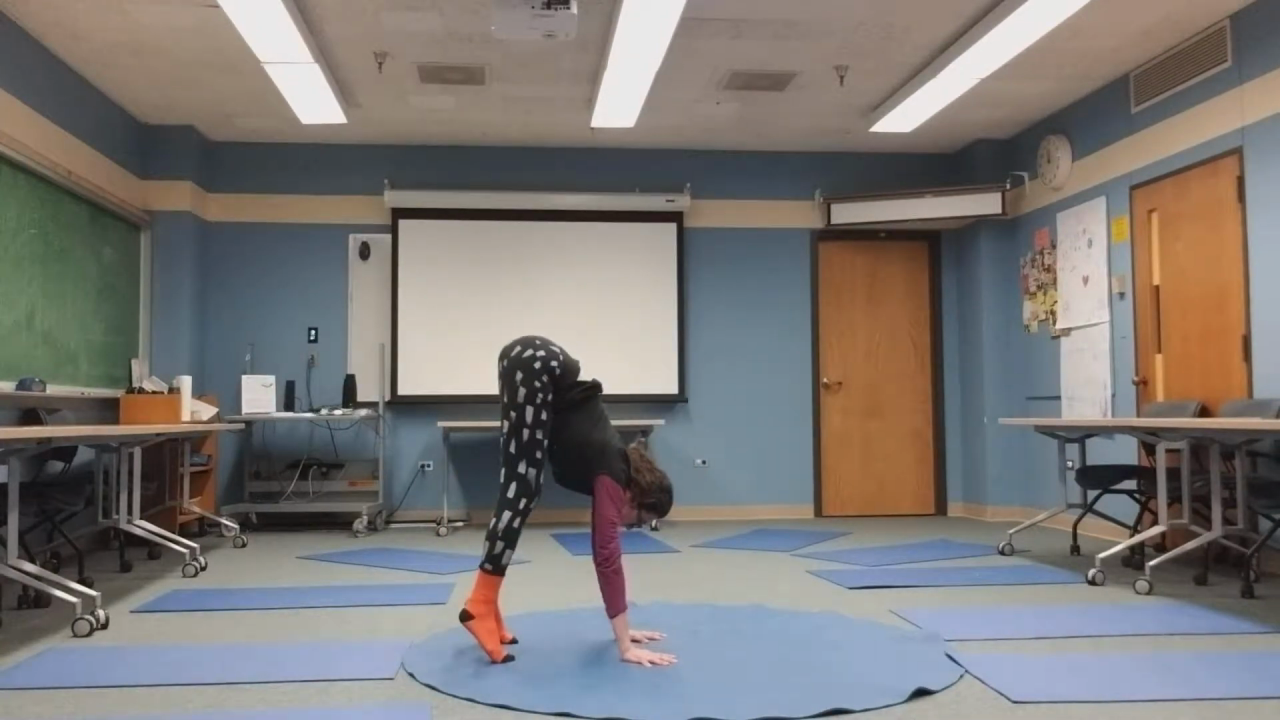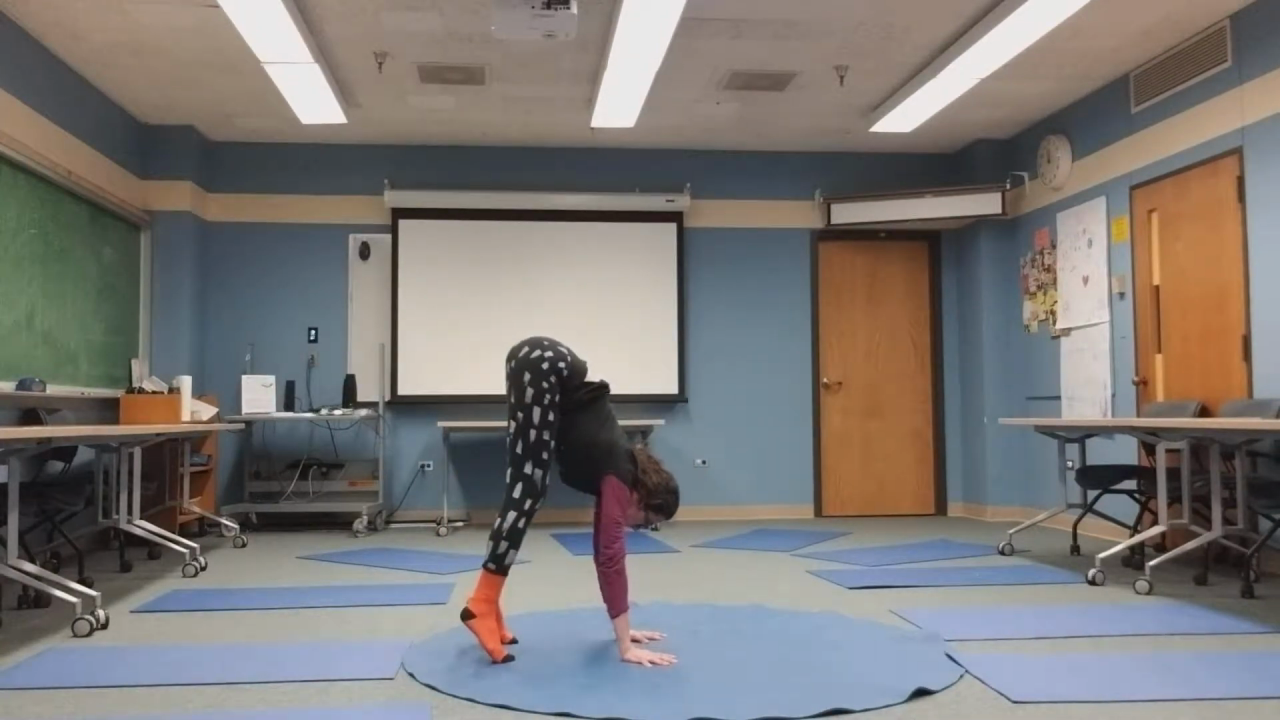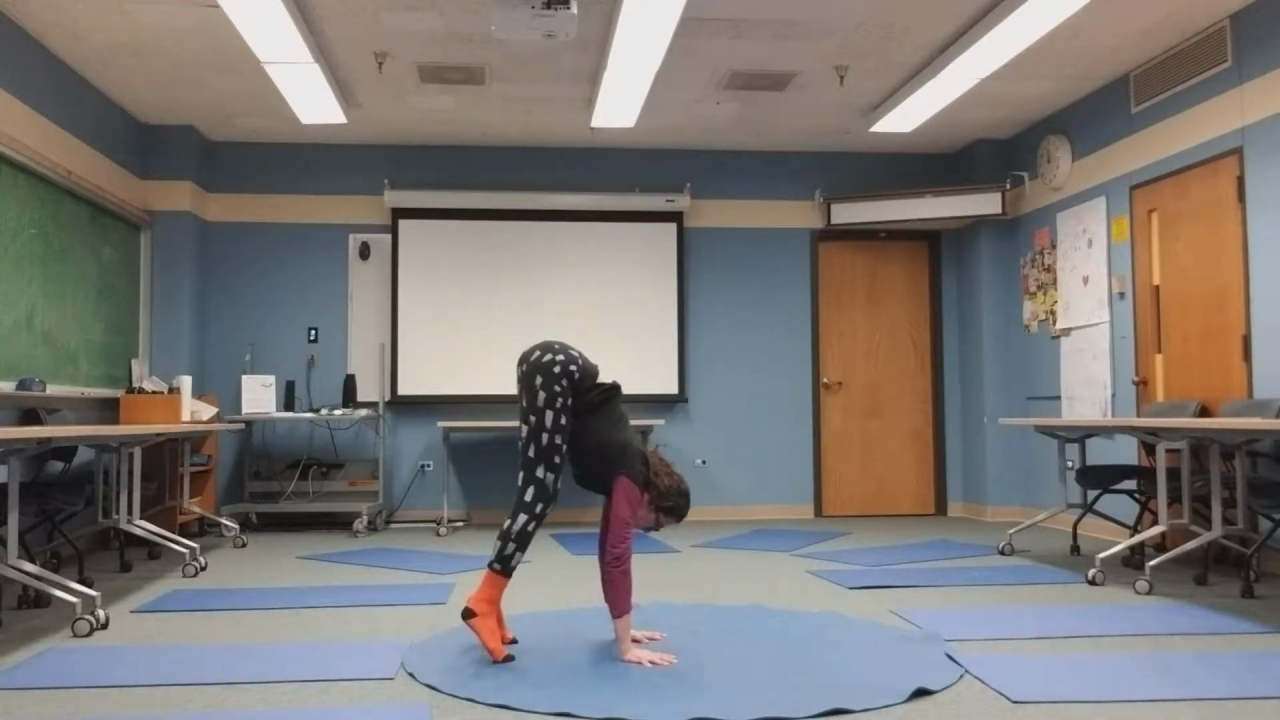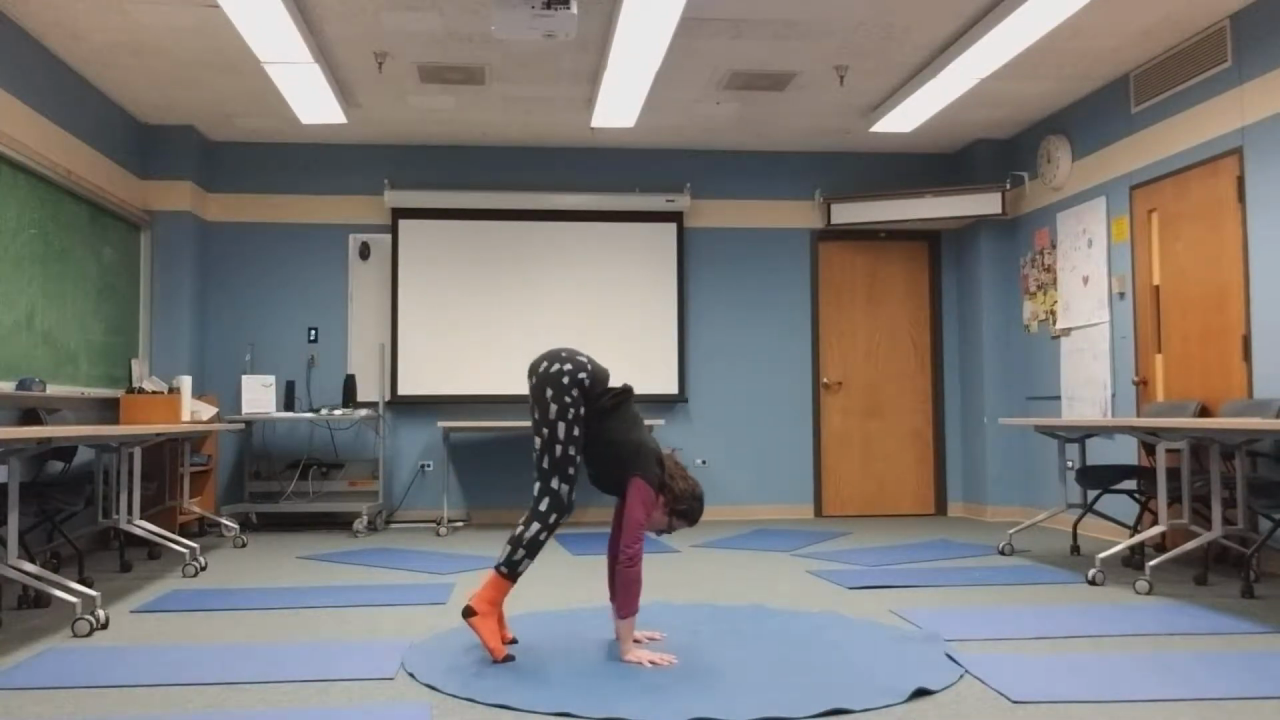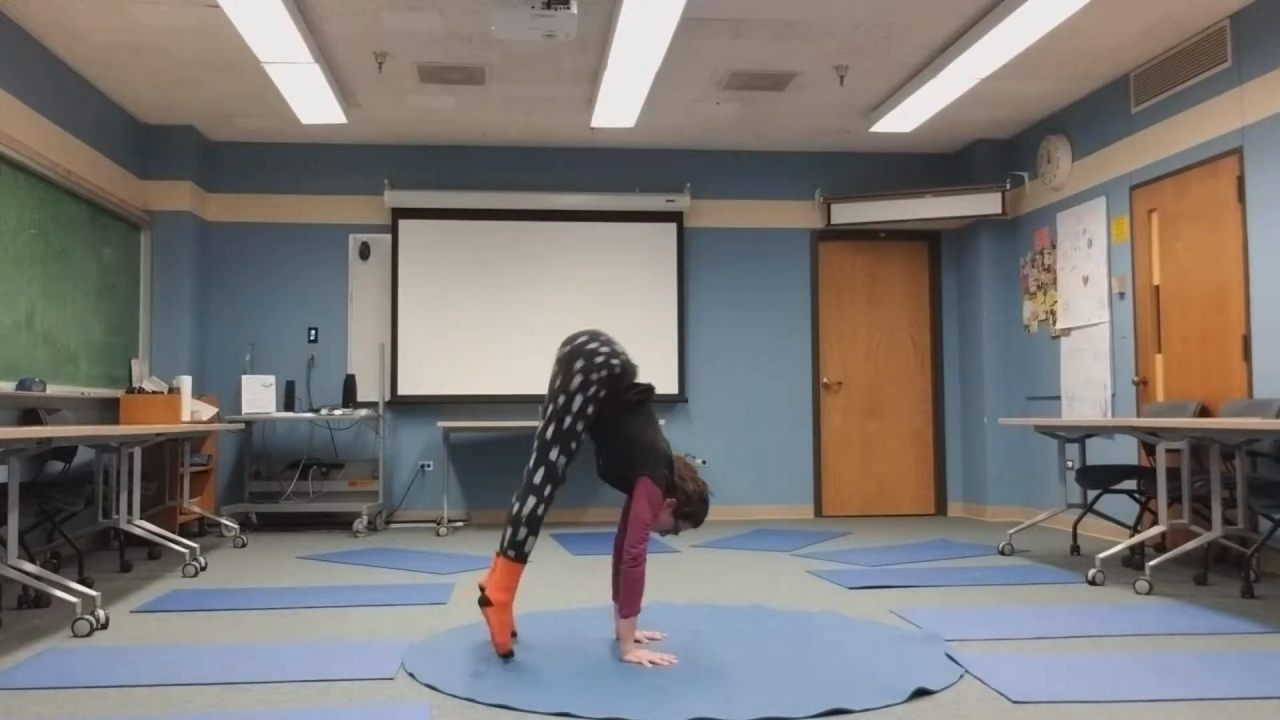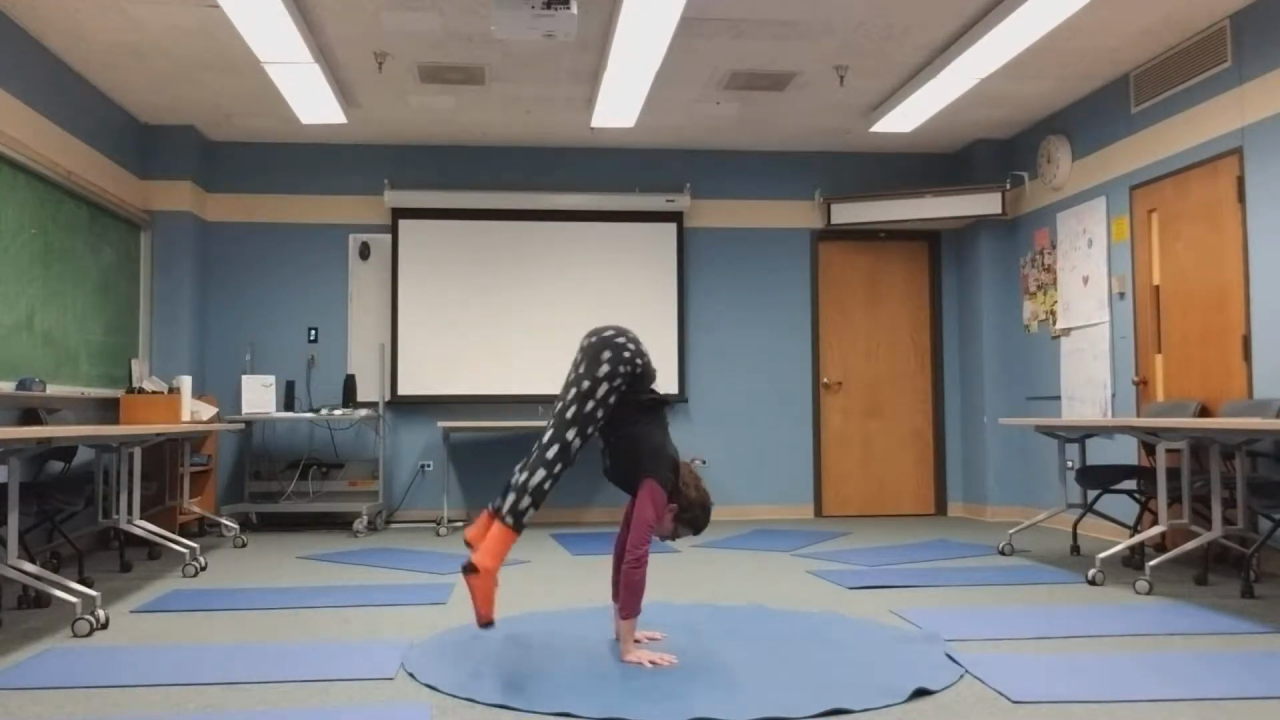
dt=0.1s
person 1, frame 1
left shoulder: (606, 470)
right shoulder: (612, 475)
left elbow: (602, 548)
right elbow: (608, 555)
left wrist: (622, 631)
right wrist: (625, 646)
left knee: (521, 495)
right knee: (520, 495)
right ankle: (481, 607)
person 1, frame 2
left shoulder: (613, 470)
right shoulder: (619, 476)
left elbow: (604, 549)
right elbow: (611, 555)
left wrist: (623, 630)
right wrist: (625, 646)
left knee: (526, 495)
right knee: (526, 495)
right ankle: (482, 606)
person 1, frame 3
left shoulder: (624, 473)
right shoulder: (632, 478)
left elbow: (609, 544)
right elbow: (617, 554)
left wrist: (621, 628)
right wrist: (626, 646)
left knee: (539, 494)
right knee: (537, 495)
right ankle: (483, 605)
person 1, frame 4
left shoulder: (636, 476)
right shoulder: (646, 481)
left elbow: (619, 547)
right elbow: (629, 556)
left wrist: (624, 628)
right wrist: (627, 647)
left hip: (568, 376)
right hip: (563, 376)
left knee: (552, 503)
right knee: (553, 504)
right ankle: (485, 605)
person 1, frame 5
left shoulder: (647, 478)
right shoulder: (654, 480)
left elbow: (625, 546)
right elbow: (633, 556)
left wrist: (623, 625)
right wrist: (628, 645)
left ankle: (497, 588)
right ankle: (499, 590)
person 1, frame 6
left shoulder: (651, 480)
right shoulder: (659, 483)
left elbow: (625, 548)
right elbow: (635, 558)
left wrist: (624, 627)
right wrist: (627, 646)
left ankle: (484, 531)
right ankle: (486, 561)
